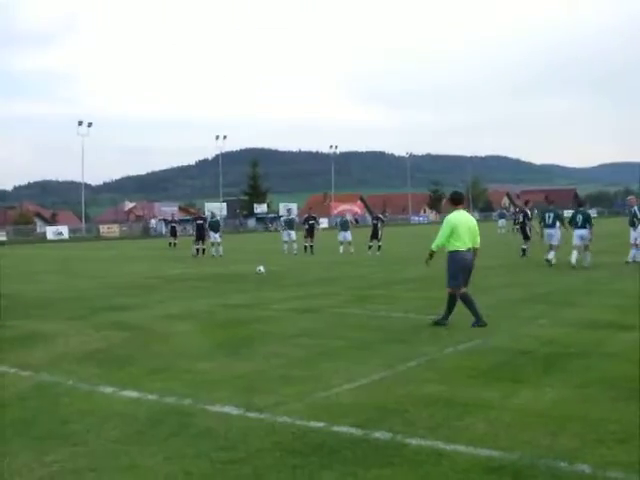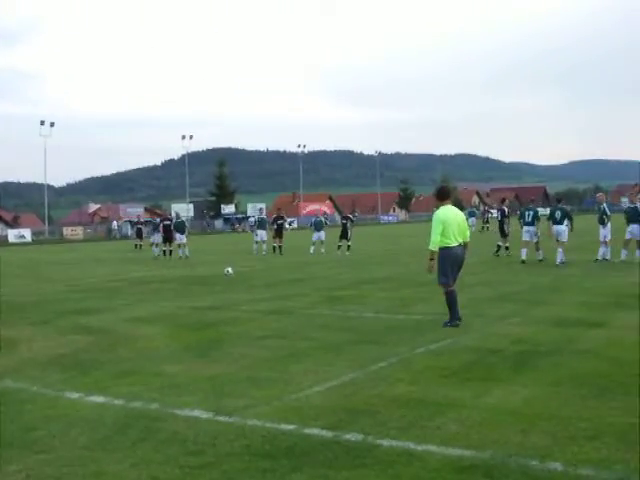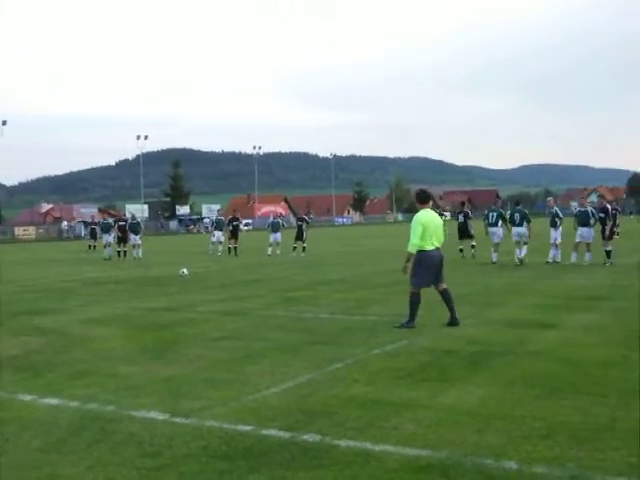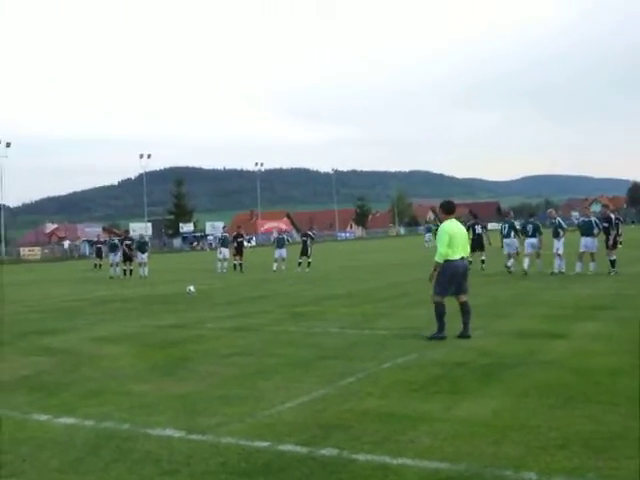
dt=0.4s
person 1, frame 1
left shoulder: (450, 219)
right shoulder: (471, 218)
left elbow: (440, 241)
right elbow: (476, 241)
left wrist: (430, 255)
right wrist: (473, 258)
left hip: (456, 256)
right hip: (468, 255)
left knee: (459, 290)
right knee: (453, 288)
left ankle: (479, 318)
right ankle: (445, 318)
person 1, frame 2
left shoulder: (439, 214)
right shoulder: (459, 213)
left elbow: (435, 240)
right elbow: (466, 236)
left wrist: (431, 259)
right wrist: (464, 252)
left hip: (447, 251)
right hip: (459, 250)
left knee: (447, 286)
right knee: (449, 284)
left ankle: (454, 319)
right ankle: (456, 314)
person 1, frame 3
left shoulder: (418, 217)
right shoulder: (437, 217)
left elbow: (414, 242)
left wrist: (407, 261)
left hip: (424, 255)
right hip: (437, 254)
left knee: (415, 288)
right knee: (440, 286)
left ankle: (411, 321)
right ankle: (454, 317)
person 1, frame 4
left shoulder: (444, 227)
right shoulder: (461, 227)
left elbow: (441, 252)
right elbow: (467, 250)
left wrist: (434, 270)
left hip: (449, 265)
right hip: (462, 264)
left knee: (437, 297)
right knee: (462, 297)
left ankle: (441, 331)
right ankle: (466, 330)
